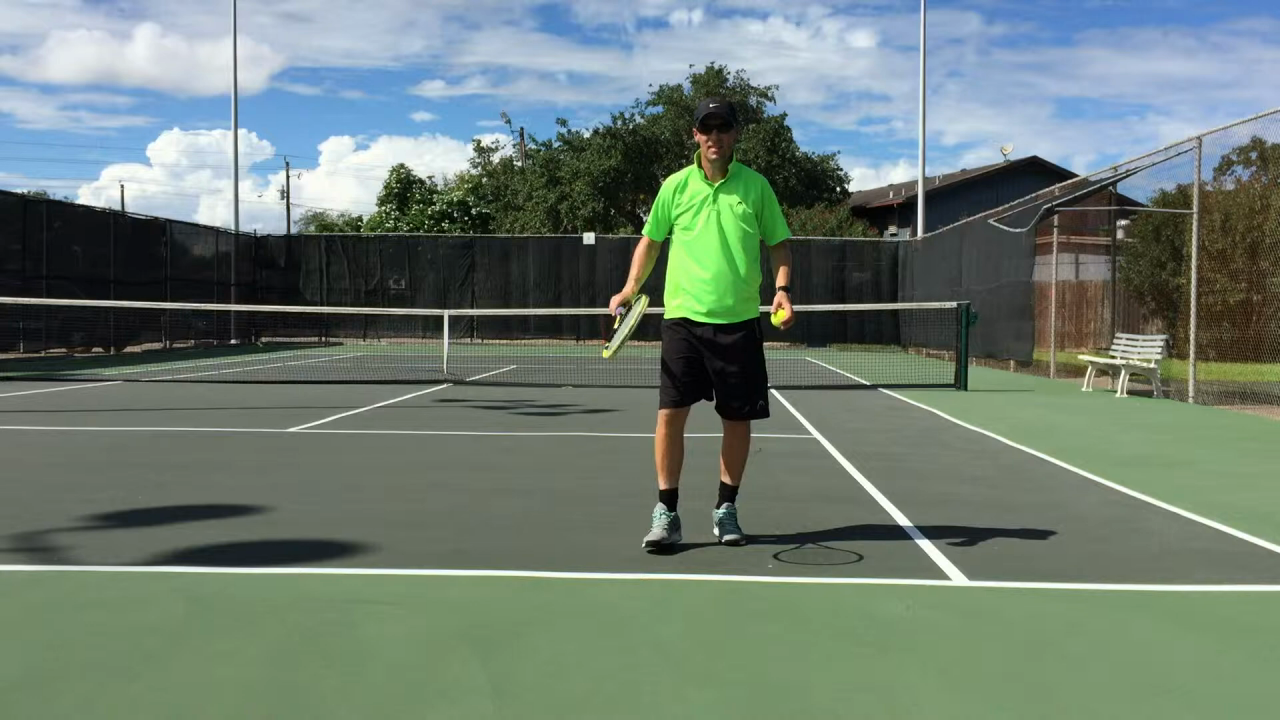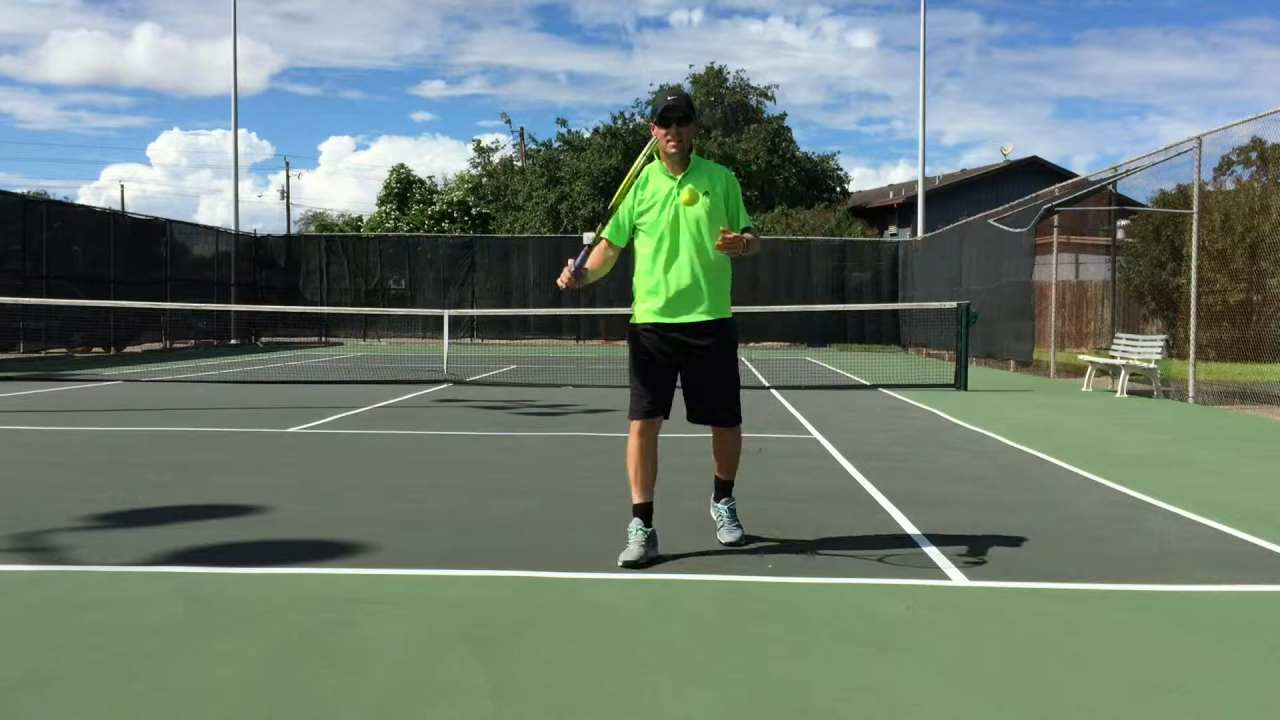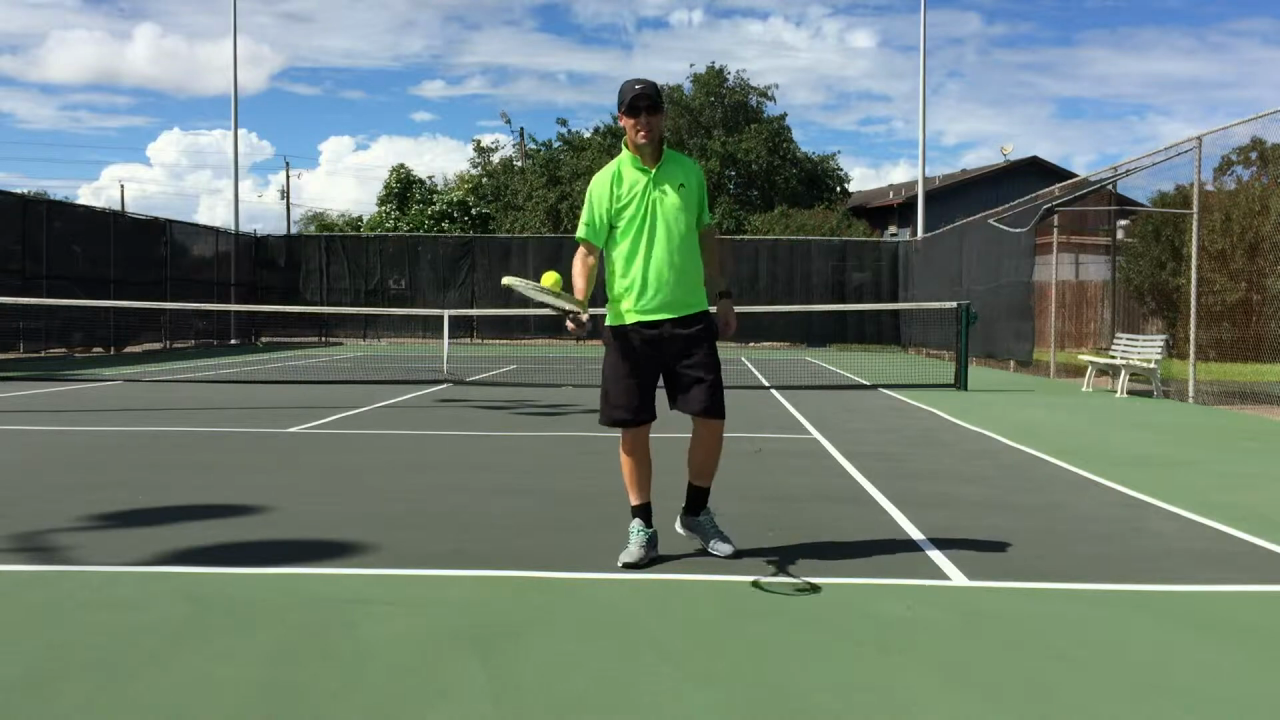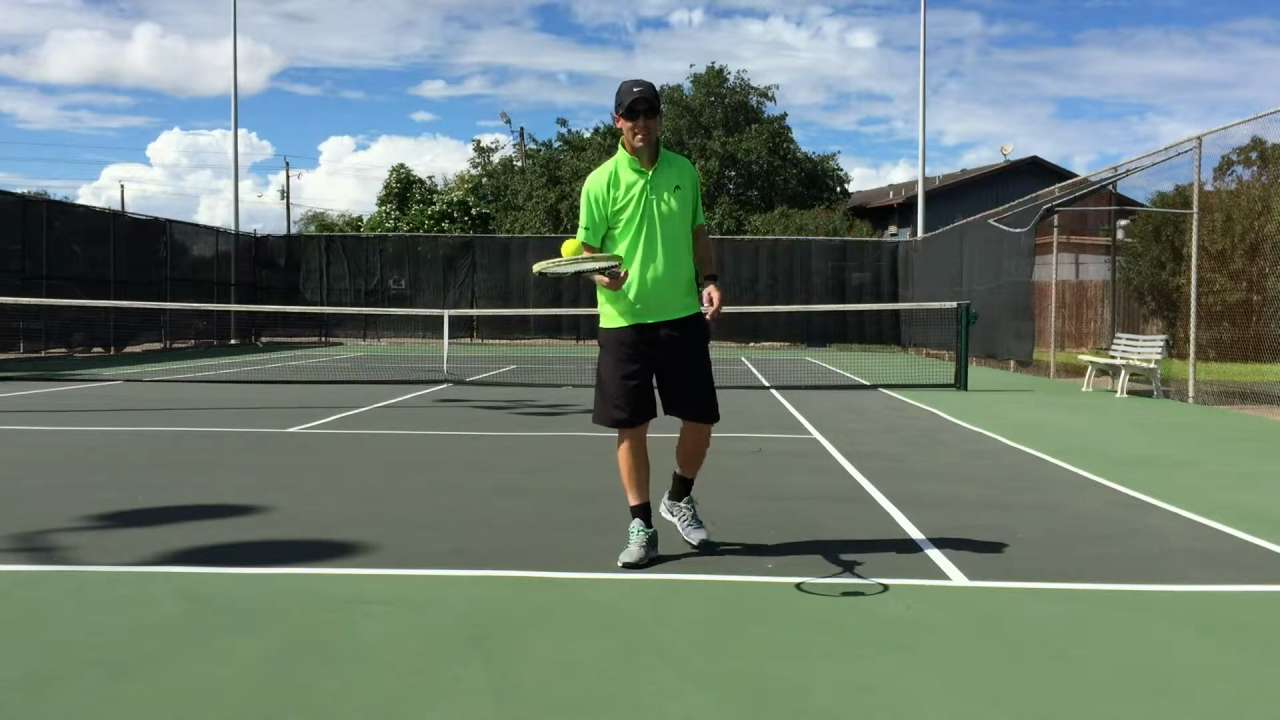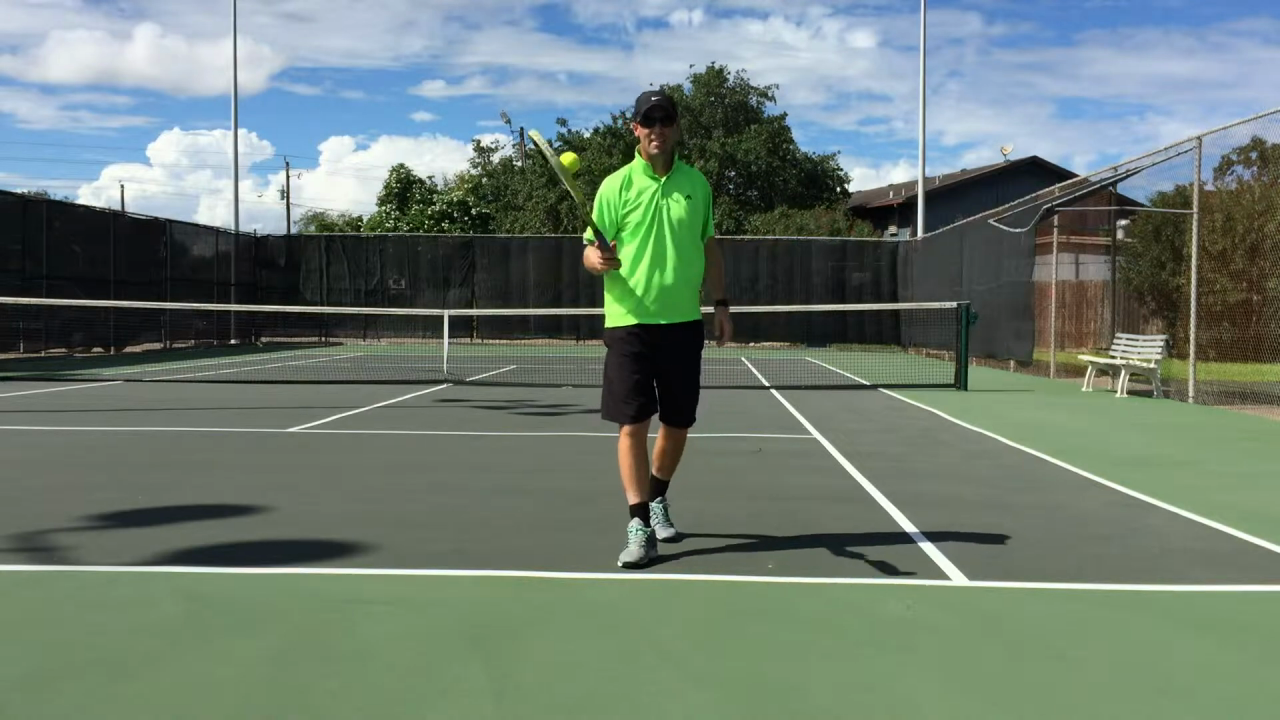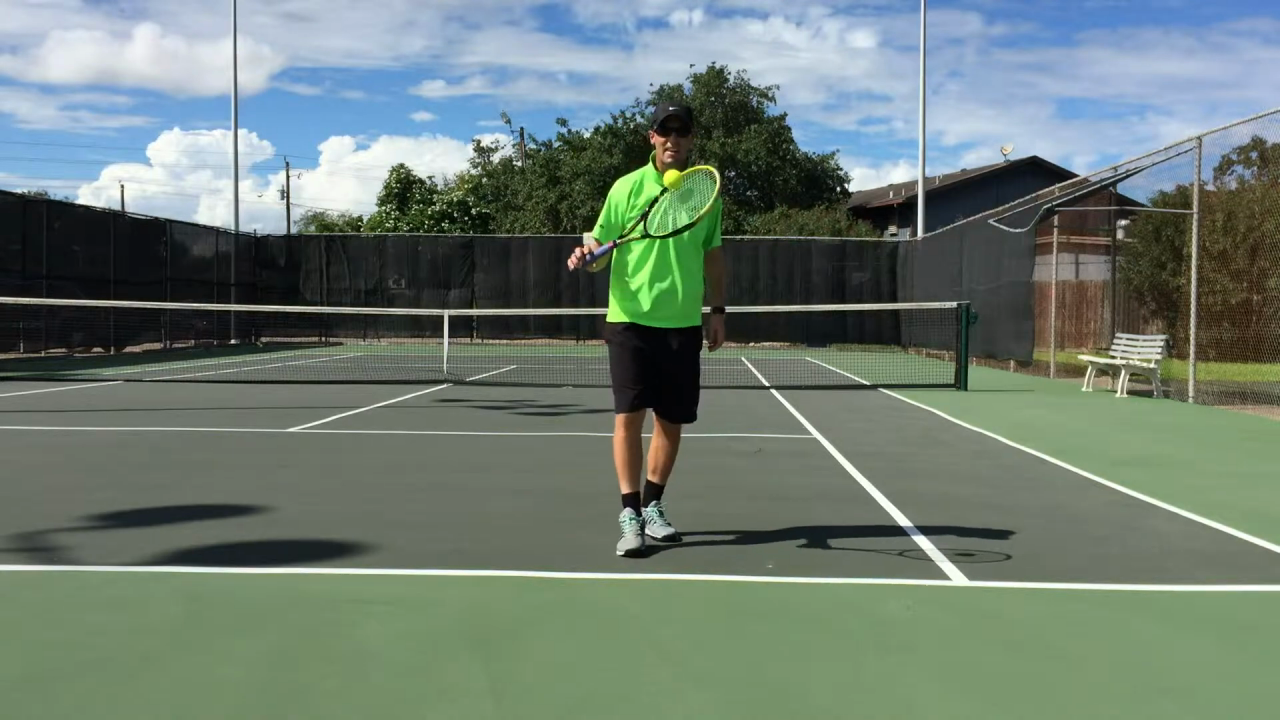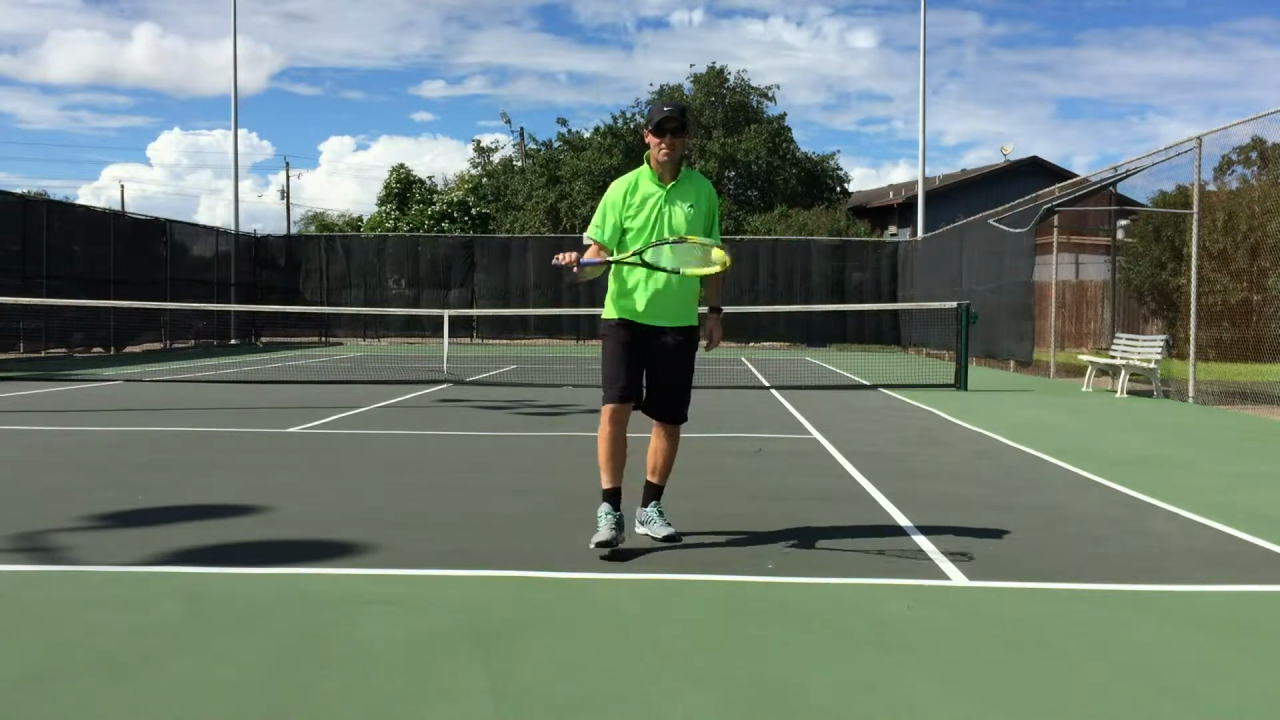
dt=0.4s
person 1, frame 1
left shoulder: (756, 186)
right shoulder: (675, 186)
left elbow: (778, 244)
right elbow: (650, 241)
left wrist: (781, 288)
right wrist: (631, 288)
left hip: (739, 321)
right hip: (684, 318)
left knee: (738, 419)
right knee: (671, 414)
left ankle: (726, 508)
right ankle: (667, 514)
person 1, frame 2
left shoulder: (721, 179)
right shoulder: (637, 184)
left elbow: (749, 231)
right elbow: (610, 245)
left wrist: (740, 242)
right wrist: (582, 274)
left hip: (711, 321)
right hip: (652, 321)
left knee: (726, 423)
right knee: (644, 422)
left ankle: (722, 500)
right ankle: (641, 529)
person 1, frame 3
left shoulder: (690, 171)
right shoulder: (606, 180)
right elbow: (587, 250)
left wrist: (722, 294)
right wrist: (581, 300)
left hip: (691, 317)
right hip: (630, 322)
left knee: (710, 417)
right knee: (633, 426)
left ankle: (696, 514)
right ankle: (642, 530)
person 1, frame 4
left shoulder: (685, 172)
right shoulder: (601, 181)
right elbow: (588, 249)
left wrist: (709, 279)
right wrist: (602, 275)
left hip: (683, 317)
right hip: (625, 322)
left knee: (701, 419)
right knee: (631, 427)
left ankle: (680, 499)
right ankle: (641, 528)
person 1, frame 5
left shoulder: (696, 183)
right shoulder: (615, 185)
left elbow: (709, 248)
right elbow: (591, 254)
left wrist: (720, 302)
right wrist: (598, 260)
left hip: (683, 321)
right hip: (629, 321)
left knee: (677, 423)
right knee: (632, 425)
left ankle: (656, 501)
right ankle: (638, 528)
person 1, frame 6
right shoulder: (626, 188)
left elbow: (713, 256)
right elbow: (600, 246)
left wrist: (716, 310)
right wrist: (584, 258)
left hip: (683, 323)
right hip: (630, 319)
left knee: (672, 420)
right knee: (629, 415)
left ankle: (652, 506)
right ankle: (631, 515)
person 1, frame 7
left shoulder: (703, 190)
right shoulder: (622, 189)
right elbow: (599, 251)
left wrist: (714, 309)
right wrist: (580, 263)
left hip: (679, 324)
right hip: (625, 318)
left knee: (669, 421)
right knee: (615, 409)
left ankle: (649, 509)
right ankle: (610, 511)
